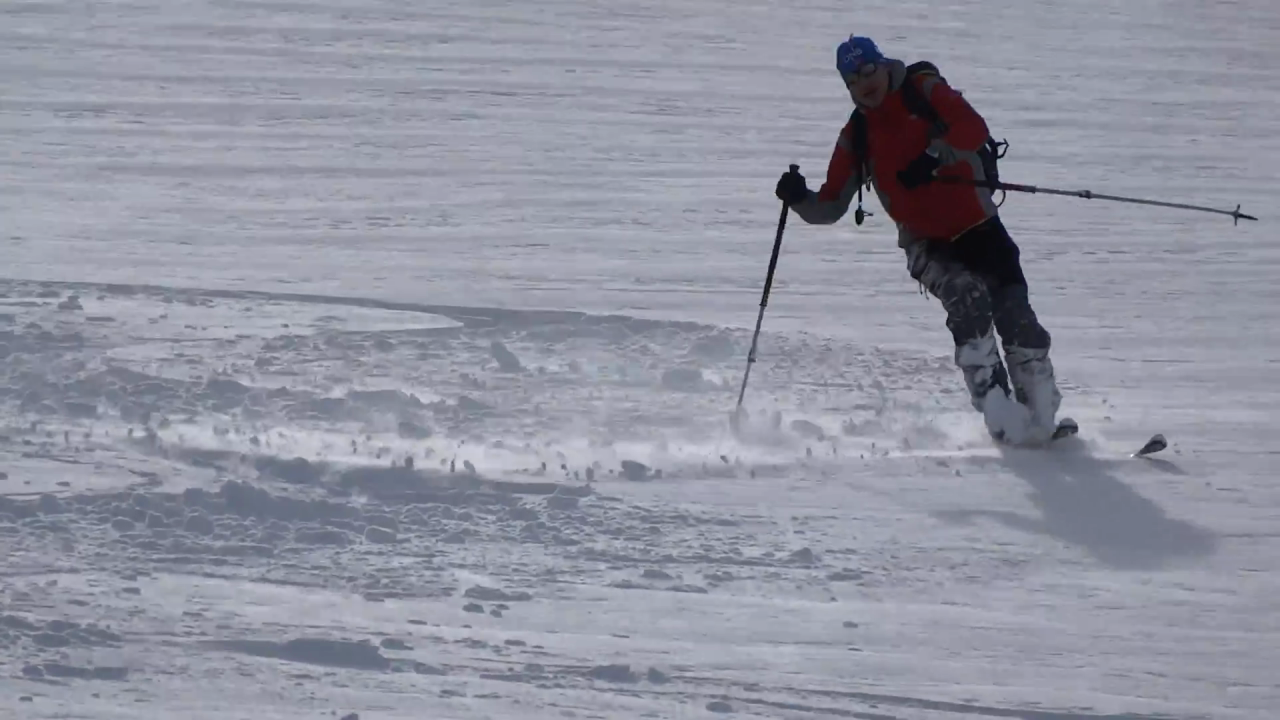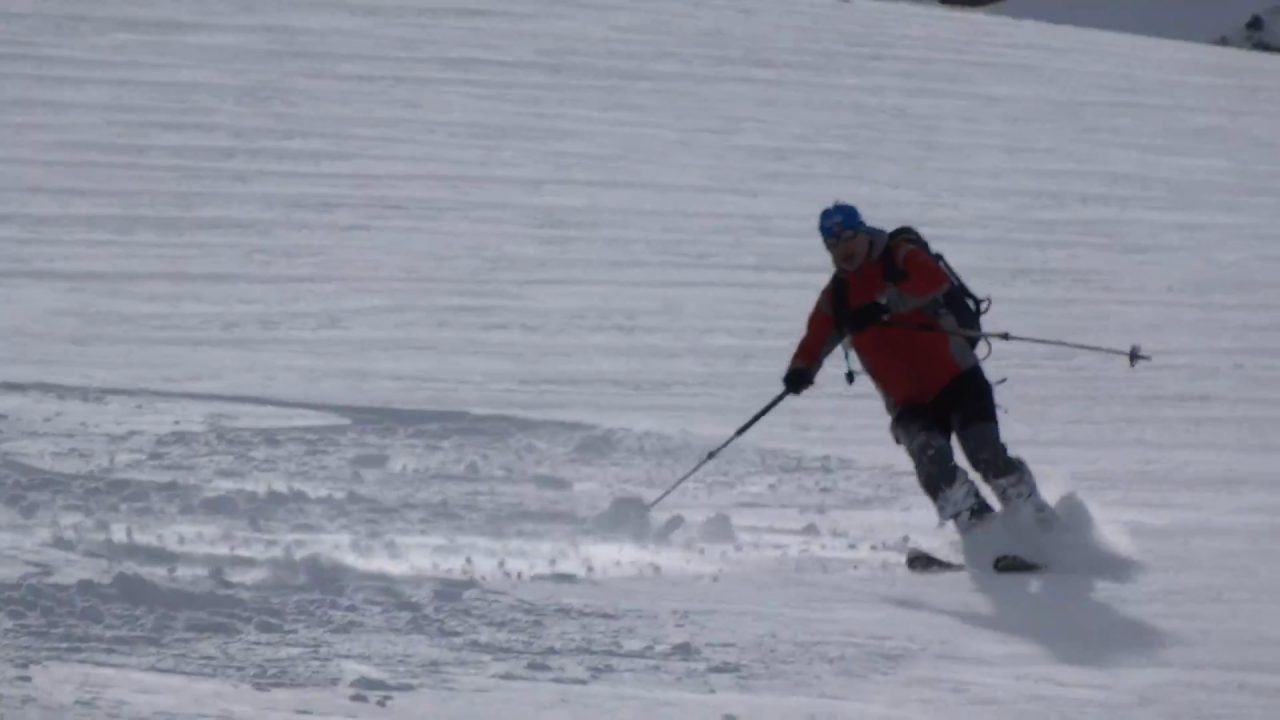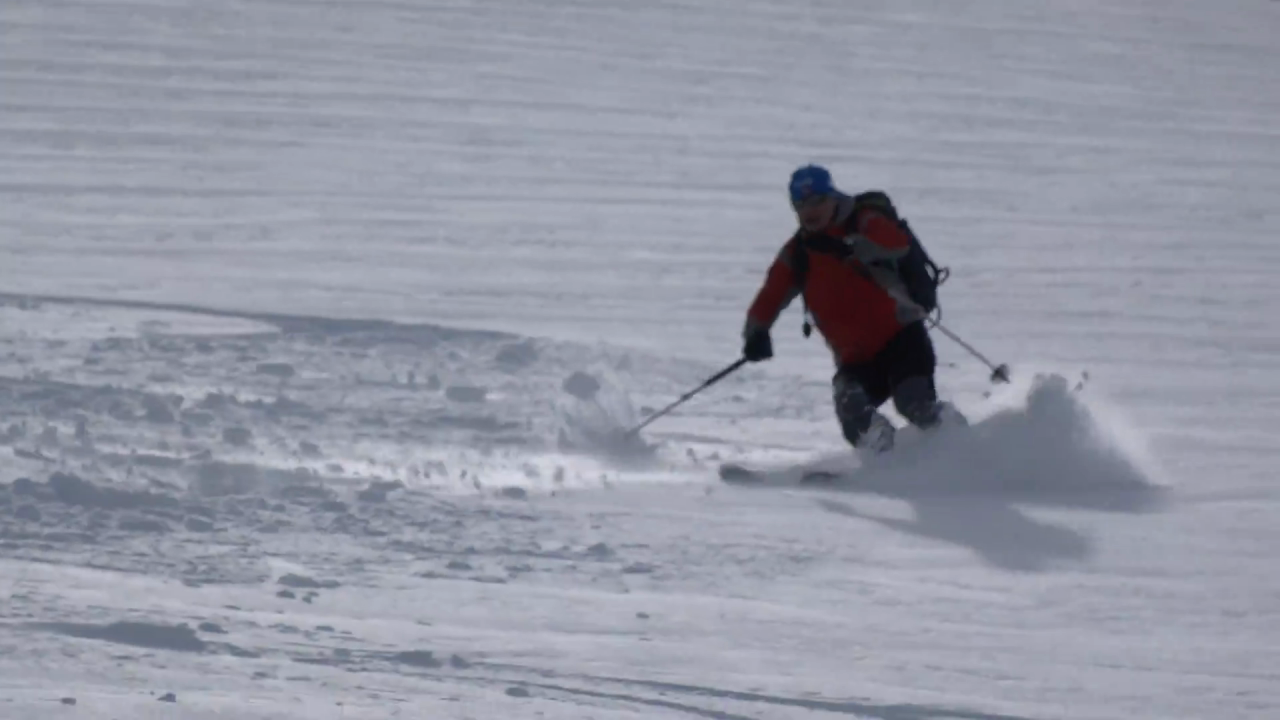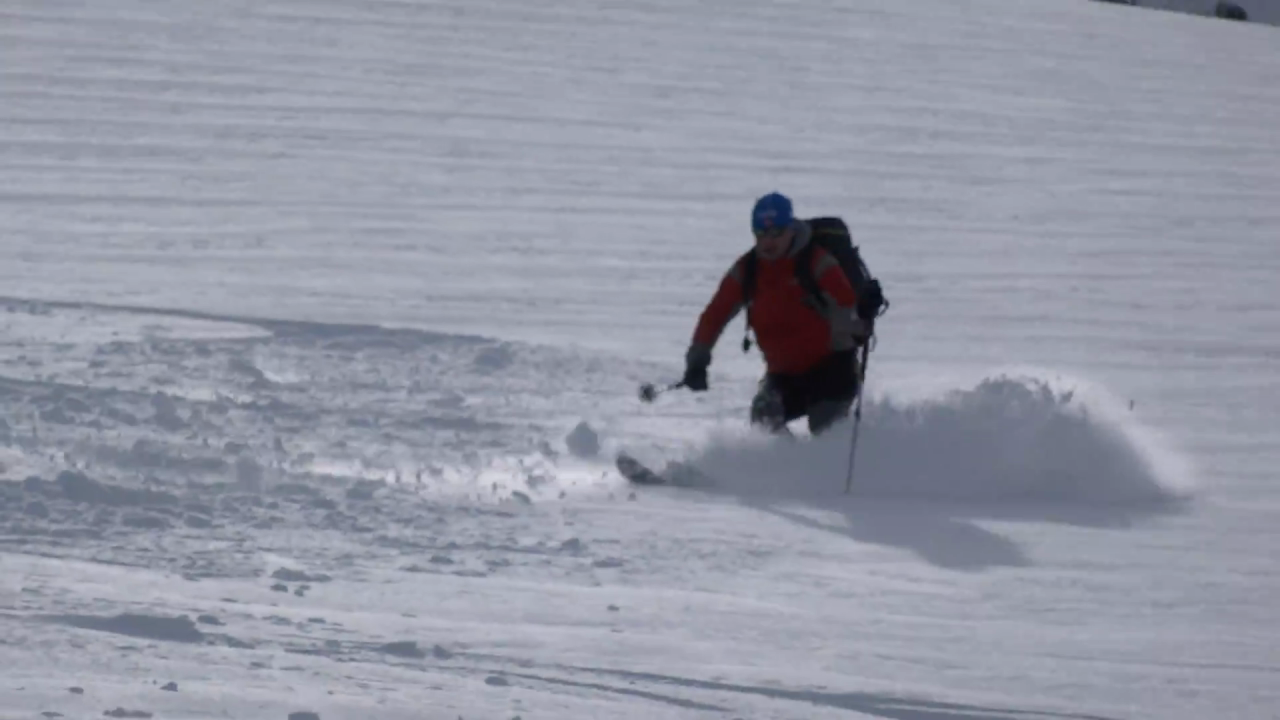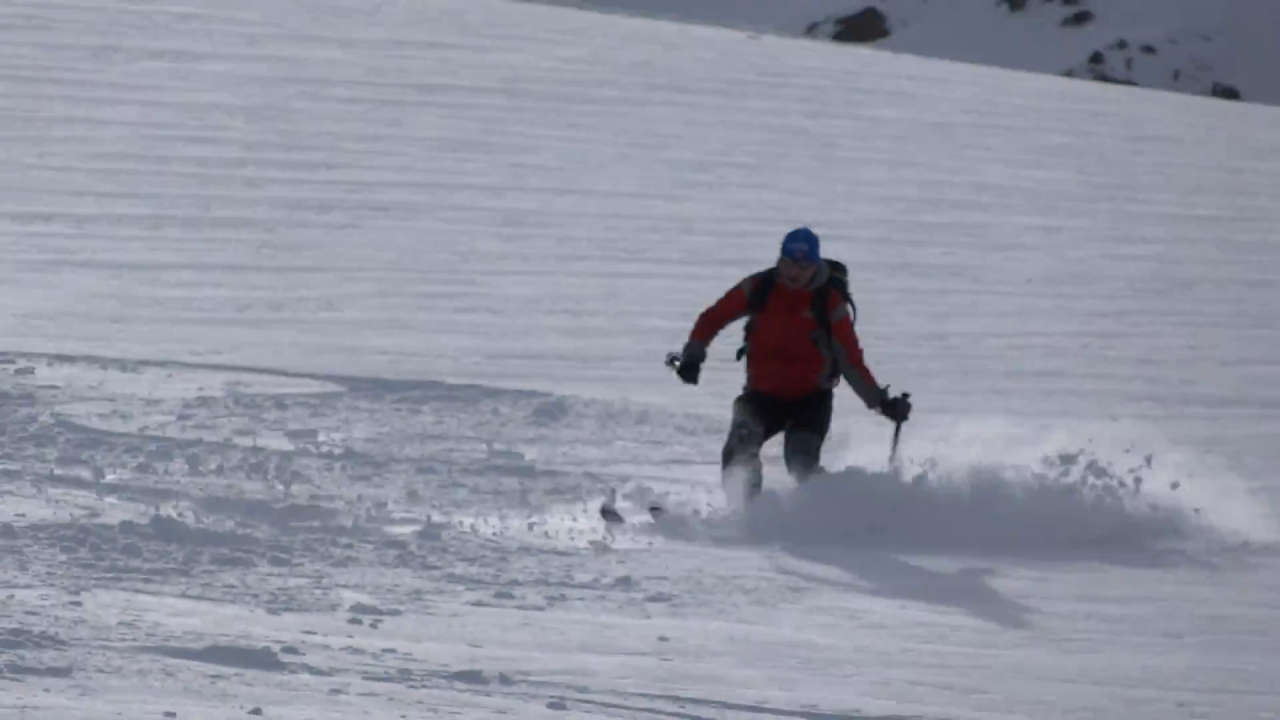
dt=0.2s
person 1, frame 1
left shoulder: (925, 91)
right shoulder: (855, 136)
left elbow: (974, 131)
right elbow: (832, 206)
left wrist: (931, 158)
right wrist: (799, 198)
left hip: (978, 225)
right hip: (925, 243)
left knee: (1016, 316)
right knee: (968, 300)
left ankle: (1043, 417)
person 1, frame 2
left shoulder: (901, 257)
right shoulder: (835, 298)
left elbow: (935, 280)
right elbow: (813, 350)
left wrist: (882, 306)
right wrist: (799, 373)
left hip: (958, 378)
right hip: (909, 405)
left knee: (987, 456)
right knee: (934, 467)
left ankle: (1045, 527)
person 1, frame 3
left shoulder: (863, 223)
right shoulder: (795, 255)
left elbow: (899, 242)
right elbow: (765, 304)
left wrist: (847, 246)
right wrist: (756, 336)
left hip: (901, 337)
right hip: (855, 359)
left knee: (917, 408)
right knee: (851, 410)
person 1, frame 4
left shoulder: (816, 261)
right shoulder: (746, 271)
left elbow: (847, 304)
right elbow: (713, 318)
left wrist: (856, 326)
right wrist: (697, 362)
left hip: (832, 364)
right hip: (785, 373)
right knee: (764, 414)
person 1, frame 5
left shoulder: (830, 304)
right shoulder: (759, 286)
left elbow: (852, 362)
right elbow: (712, 317)
left wrist: (882, 401)
right wrist: (691, 355)
left hip: (809, 396)
right hip: (762, 394)
left knee: (801, 465)
right knee: (740, 447)
